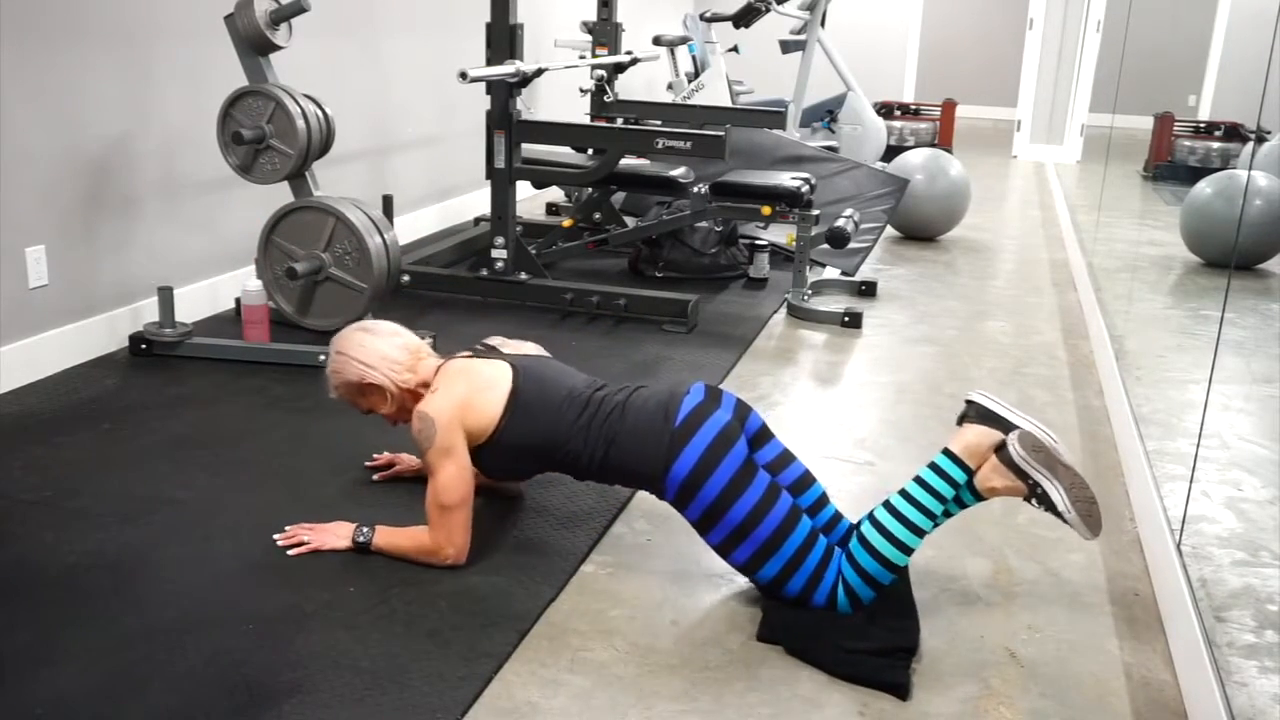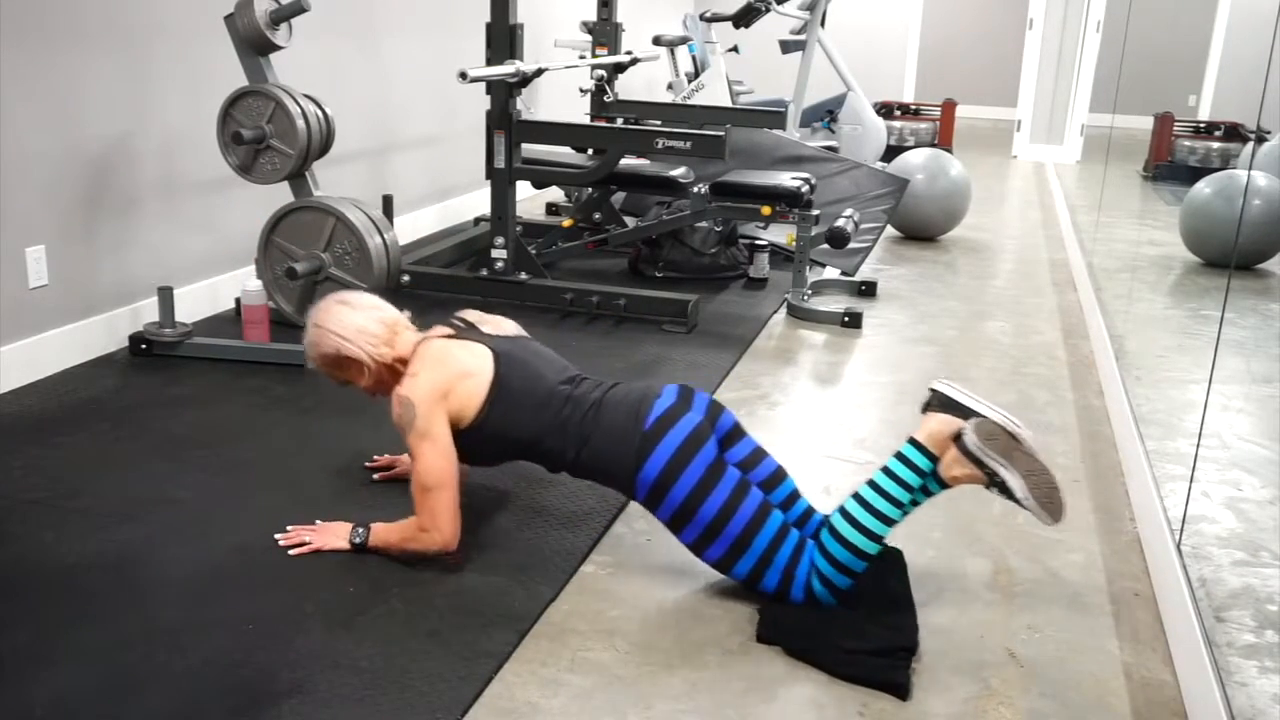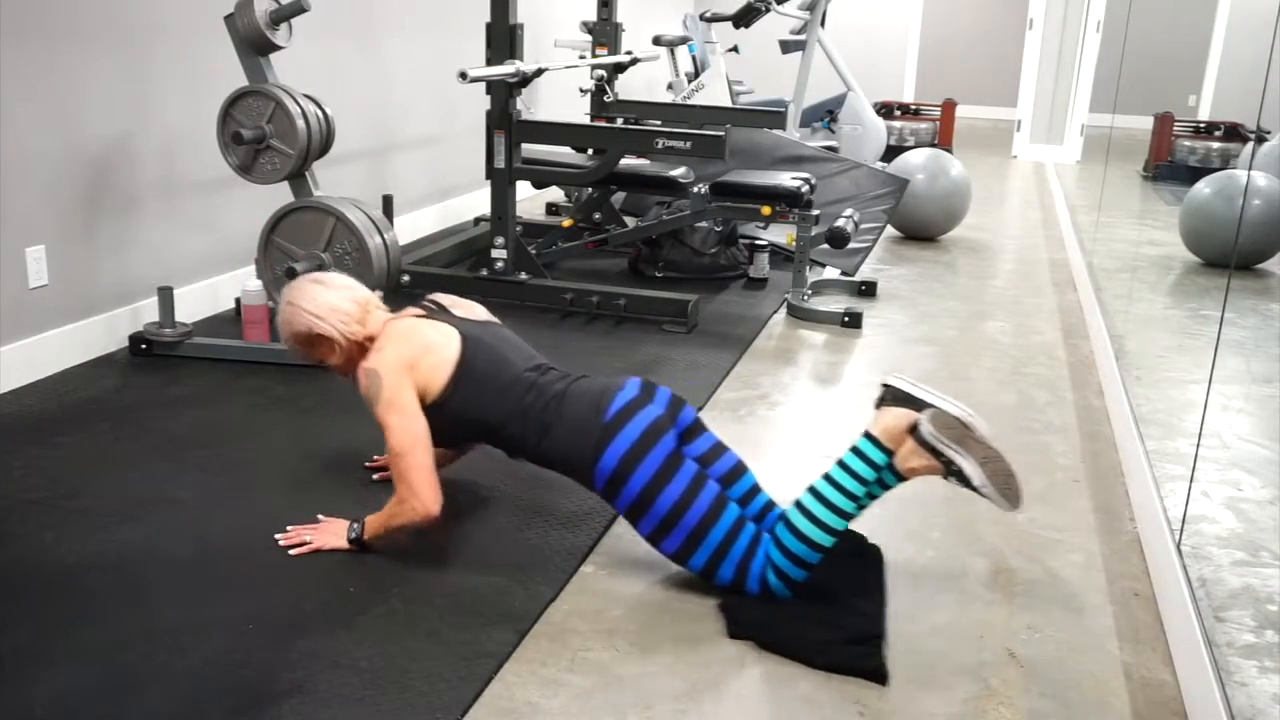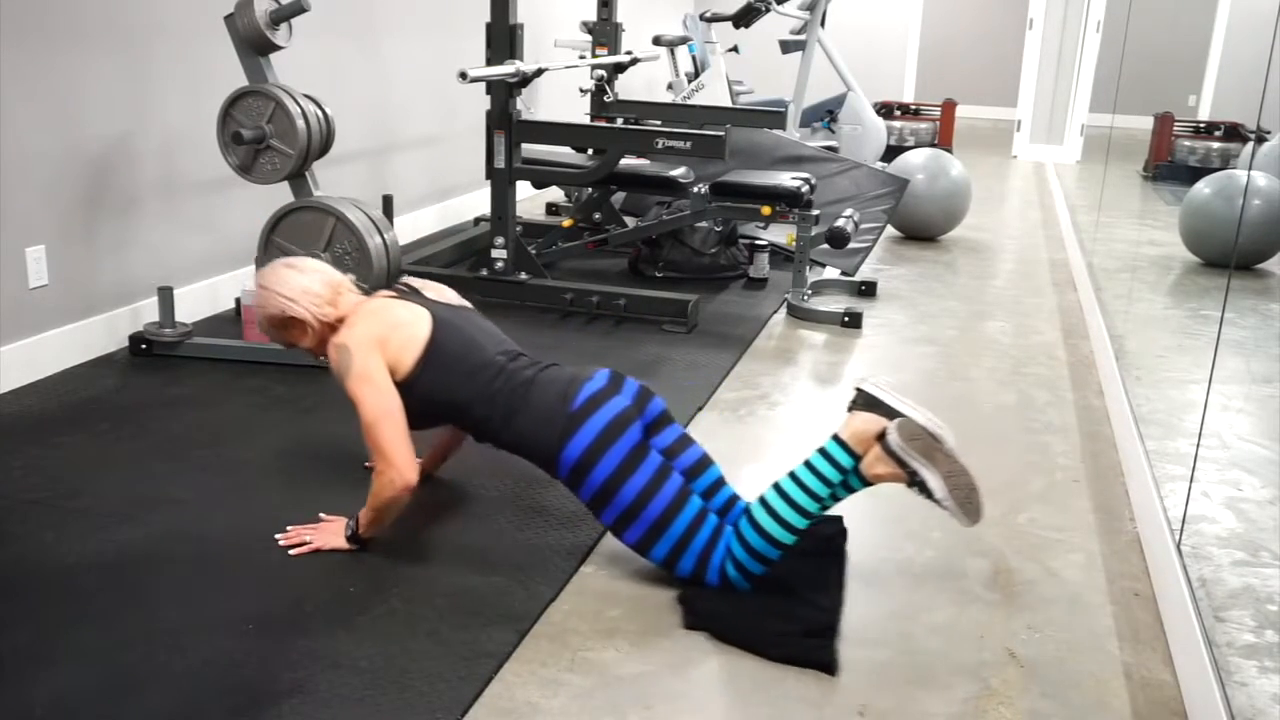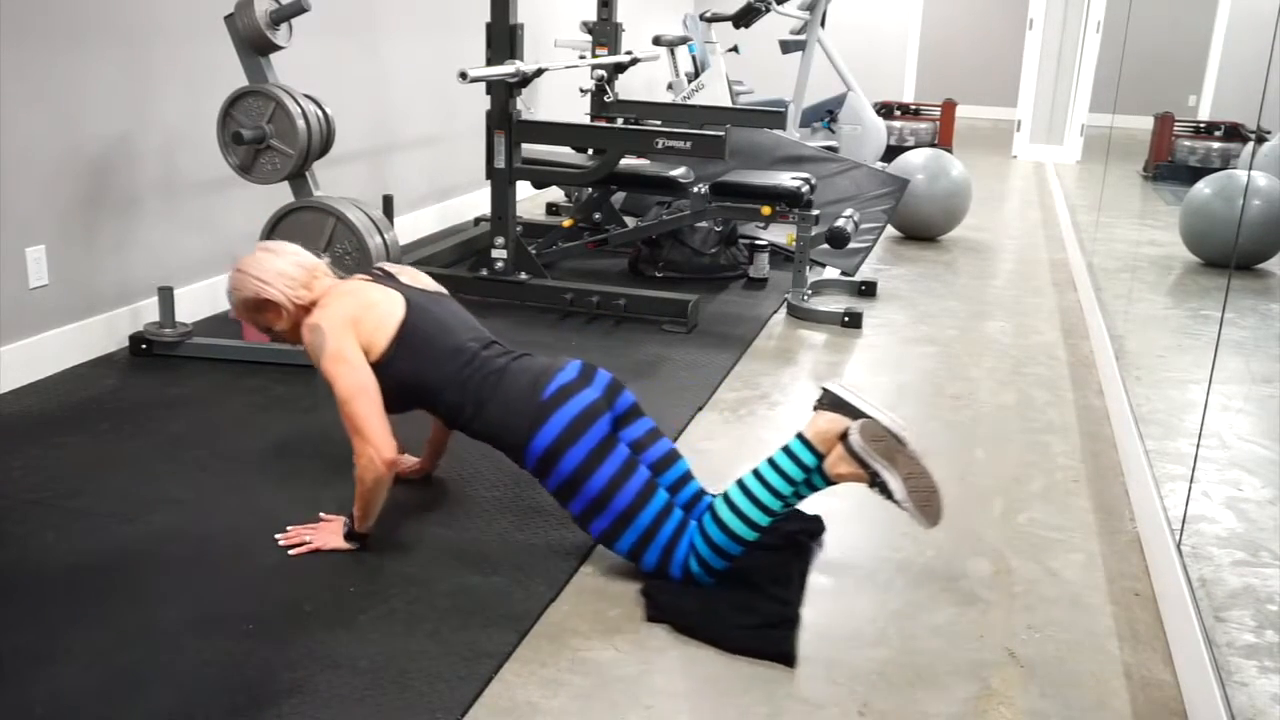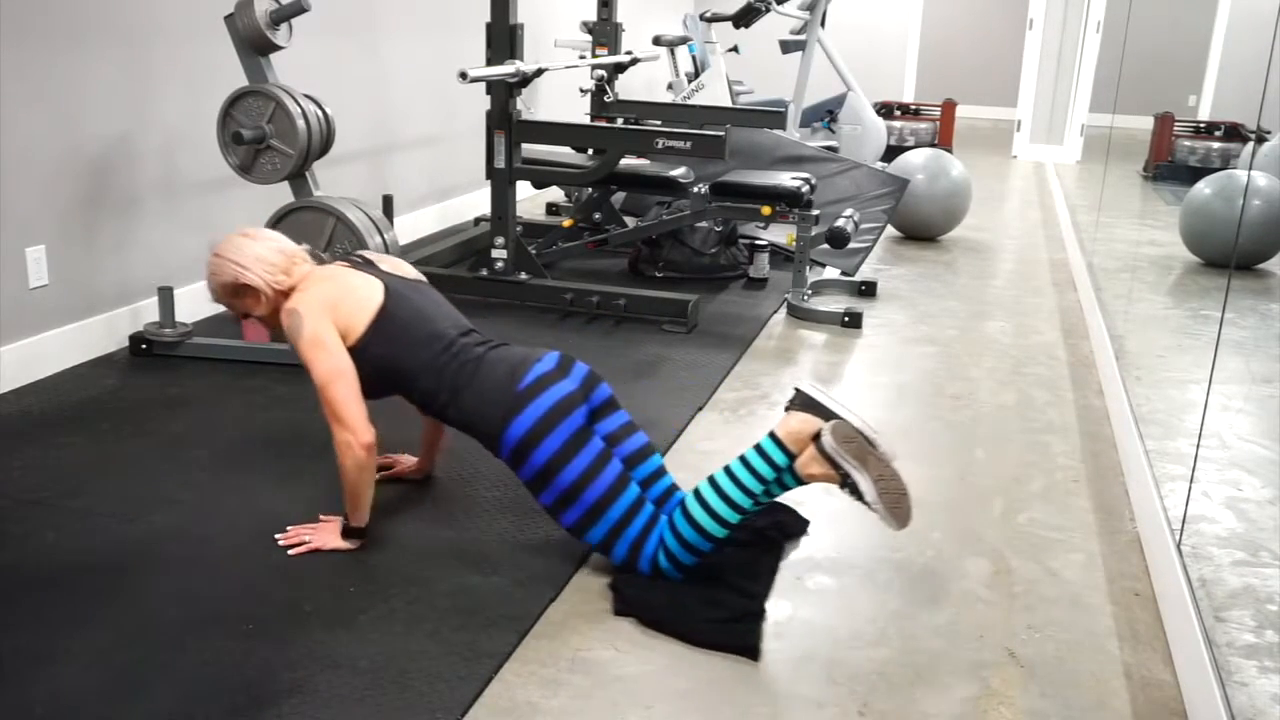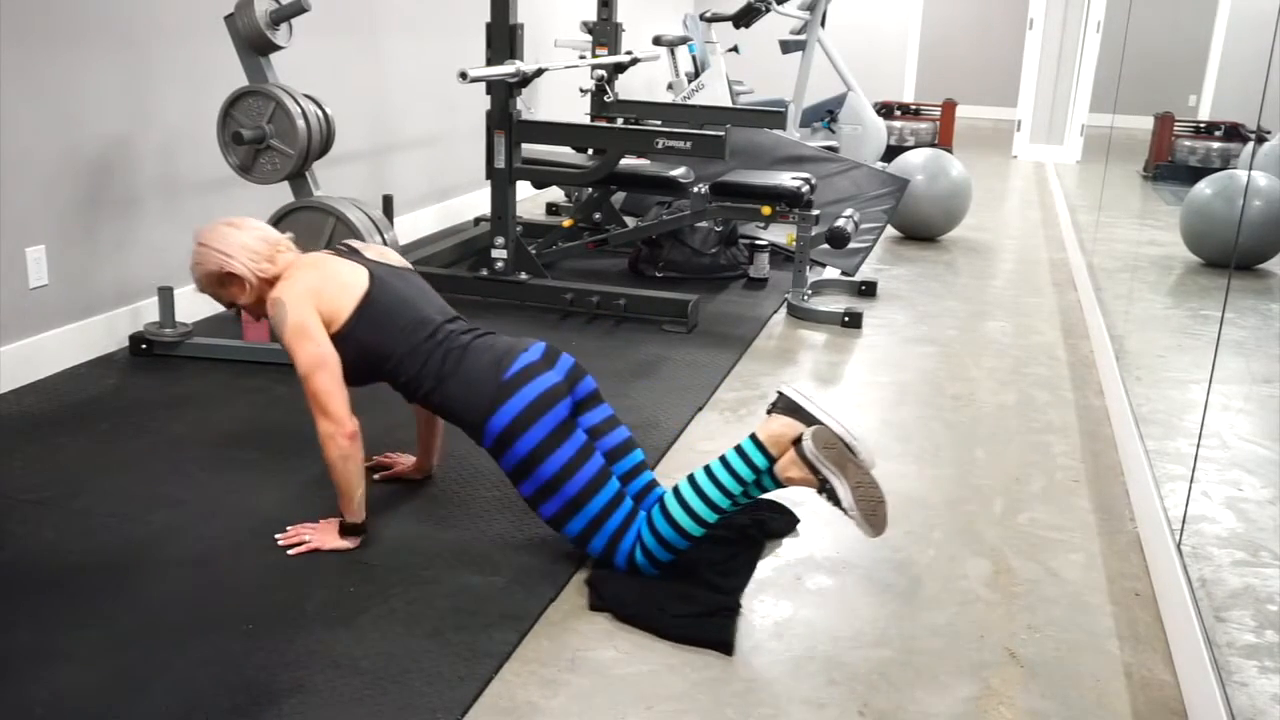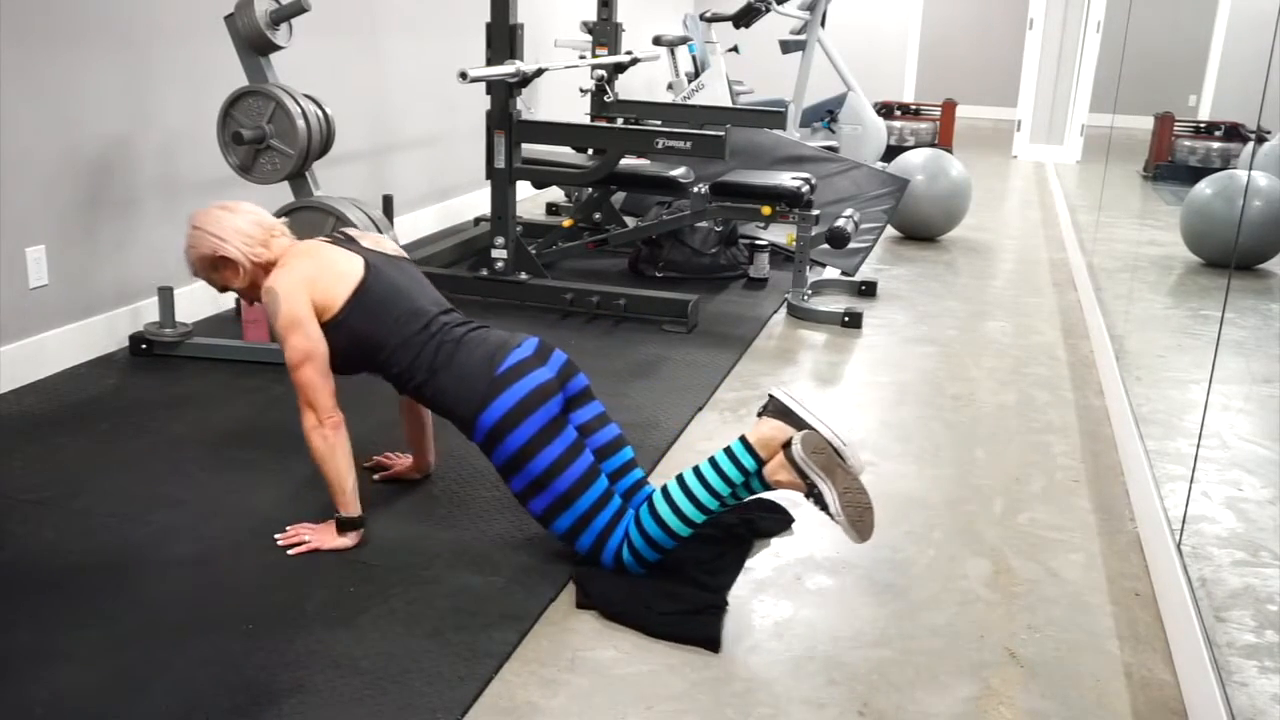
dt=0.2s
person 1, frame 1
left shoulder: (437, 412)
right shoulder: (489, 352)
left elbow: (448, 547)
left wrist: (358, 535)
right wrist: (432, 466)
left hip: (689, 457)
right hip: (710, 413)
left knee: (838, 588)
right knee: (840, 550)
left ankle: (976, 460)
right ankle: (979, 446)
person 1, frame 2
left shoulder: (415, 392)
right shoulder: (471, 323)
left elbow: (438, 536)
left wrist: (356, 534)
right wrist: (427, 459)
left hip: (662, 457)
right hip: (682, 410)
left knee: (811, 578)
right knee: (815, 542)
left ankle: (940, 449)
right ankle: (942, 433)
person 1, frame 3
left shoulder: (381, 367)
right shoulder: (442, 305)
left elbow: (421, 508)
left wrist: (355, 533)
right wrist: (427, 454)
left hip: (621, 449)
right hip: (645, 406)
left knee: (767, 569)
right knee: (773, 537)
left ankle: (894, 439)
right ankle: (901, 431)
person 1, frame 4
left shoulder: (352, 343)
right shoulder: (415, 289)
left elbow: (396, 479)
left wrist: (356, 532)
right wrist: (430, 459)
left hip: (587, 438)
right hip: (613, 396)
left knee: (730, 564)
right knee: (738, 531)
left ankle: (862, 448)
right ankle: (867, 431)
person 1, frame 5
left shoulder: (326, 325)
right shoulder: (392, 274)
left elbow: (376, 454)
left wrist: (355, 530)
right wrist: (428, 462)
left hip: (555, 428)
right hip: (585, 387)
left knee: (694, 557)
right knee: (706, 523)
left ankle: (827, 442)
right ankle: (831, 433)
person 1, frame 6
left shoulder: (304, 308)
right shoulder: (373, 261)
left elbow: (356, 438)
left wrist: (352, 528)
right wrist: (425, 462)
left hip: (531, 418)
right hip: (562, 377)
left knee: (664, 552)
right knee: (675, 518)
left ankle: (797, 446)
right ankle: (804, 435)
person 1, frame 7
left shoulder: (292, 297)
right shoulder: (359, 250)
left elbow: (341, 428)
left wrist: (350, 526)
right wrist: (425, 461)
left hip: (517, 407)
right hip: (547, 367)
left knee: (641, 547)
right knee: (652, 516)
left ankle: (779, 447)
right ankle: (783, 438)
person 1, frame 8
left shoulder: (286, 286)
right shoulder: (354, 240)
left elbow: (323, 418)
left wrist: (347, 524)
right wrist: (422, 460)
left hip: (507, 403)
right hip: (539, 363)
left knee: (630, 547)
right knee: (640, 512)
left ankle: (768, 450)
right ankle: (775, 439)
